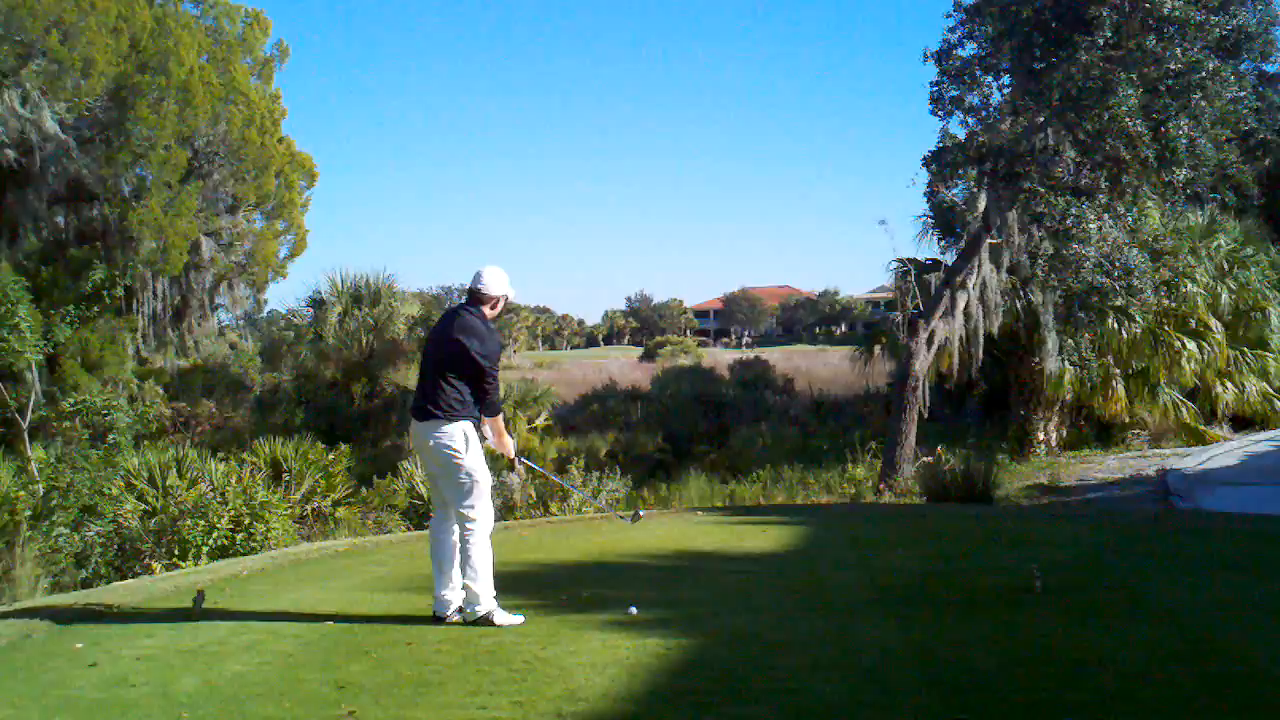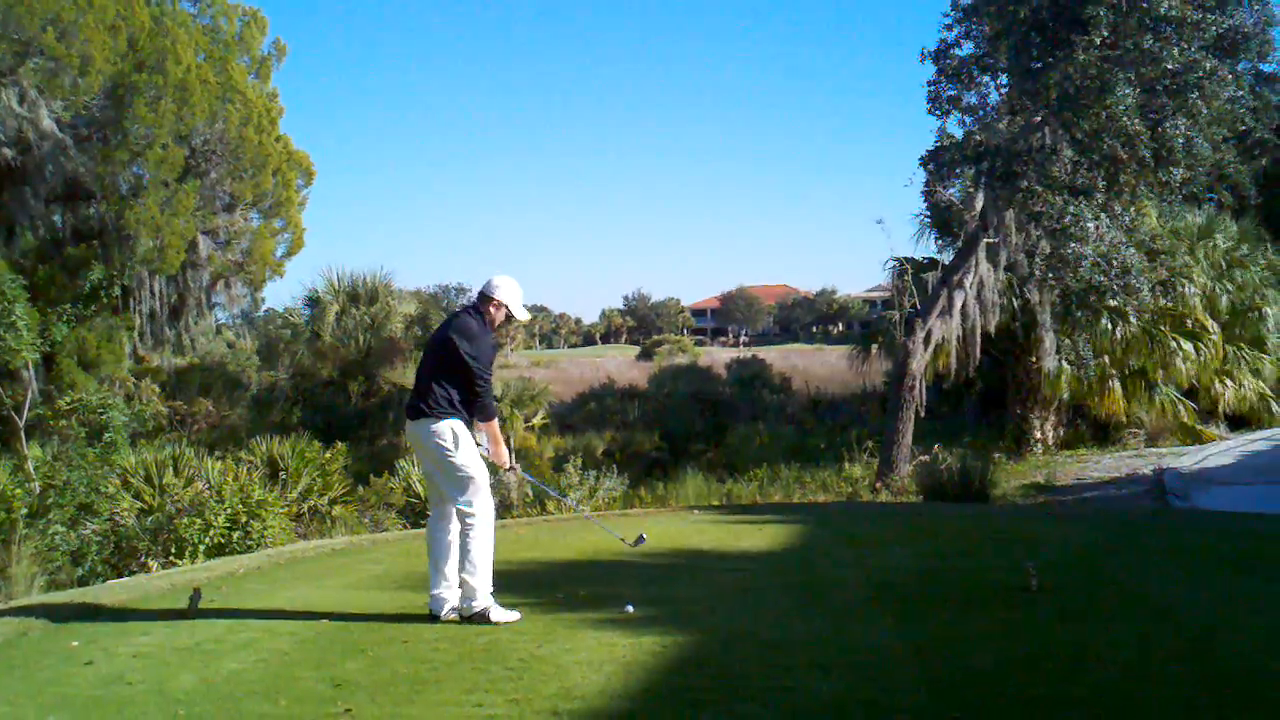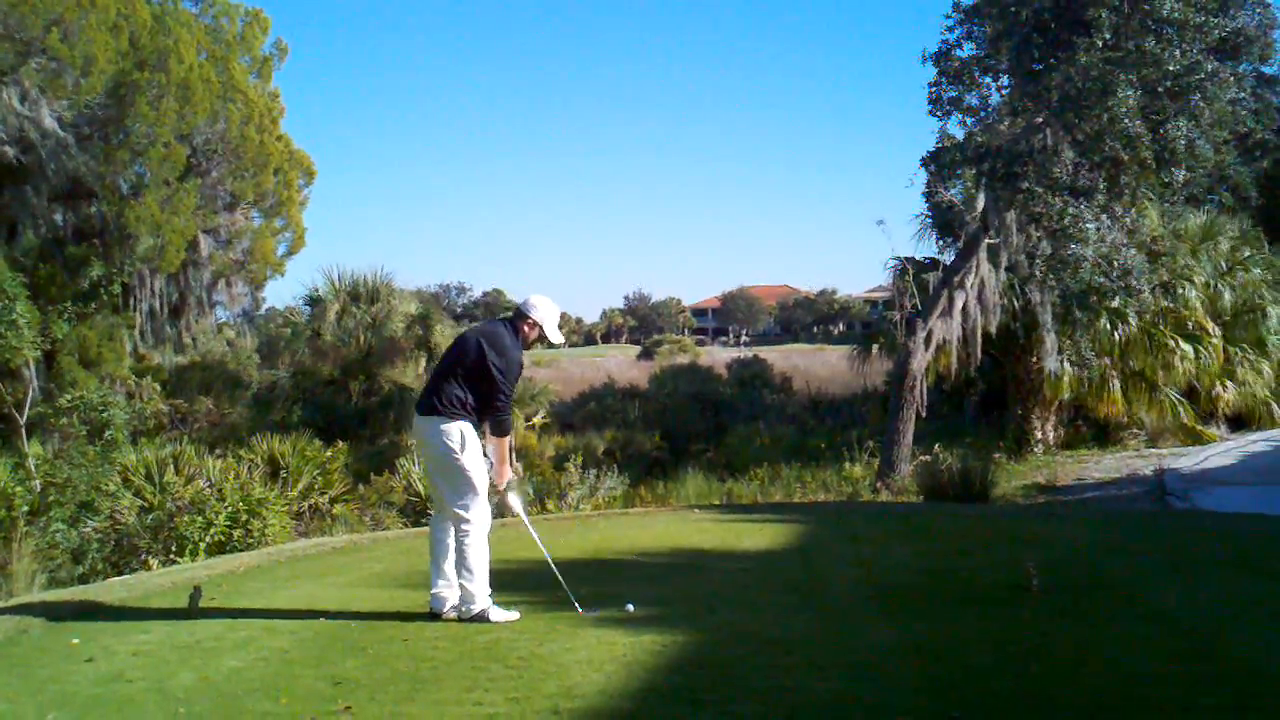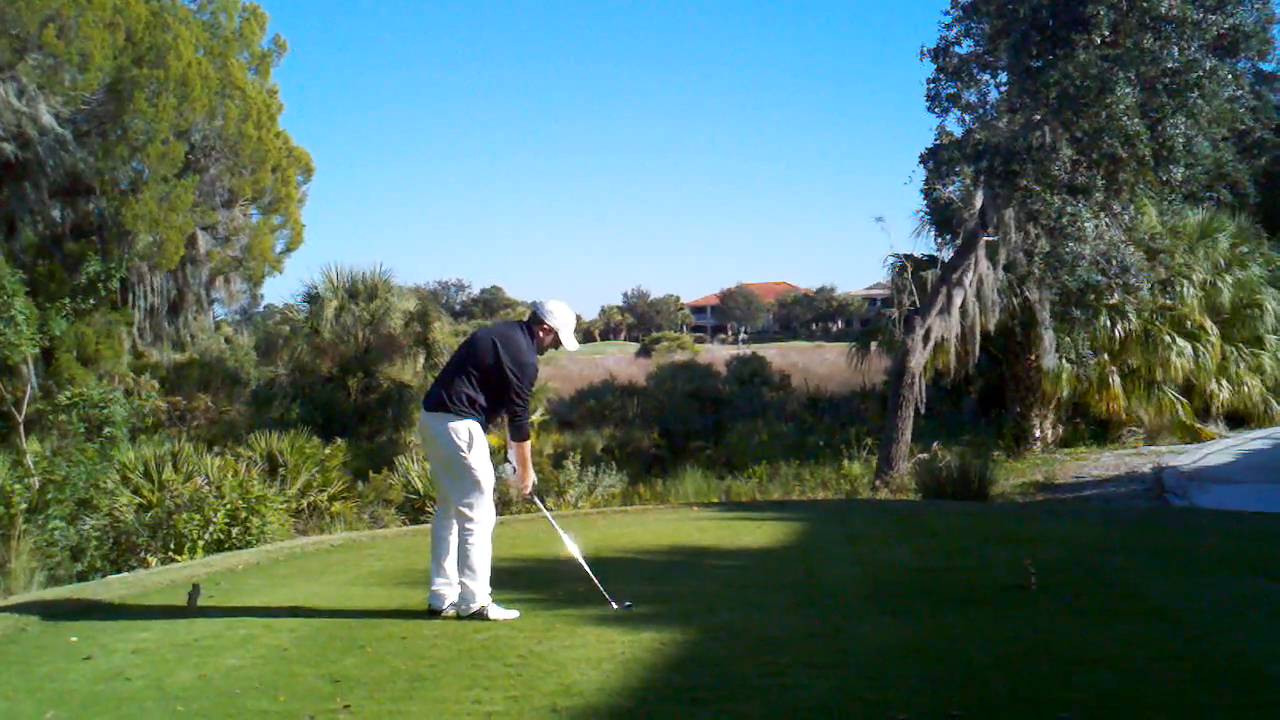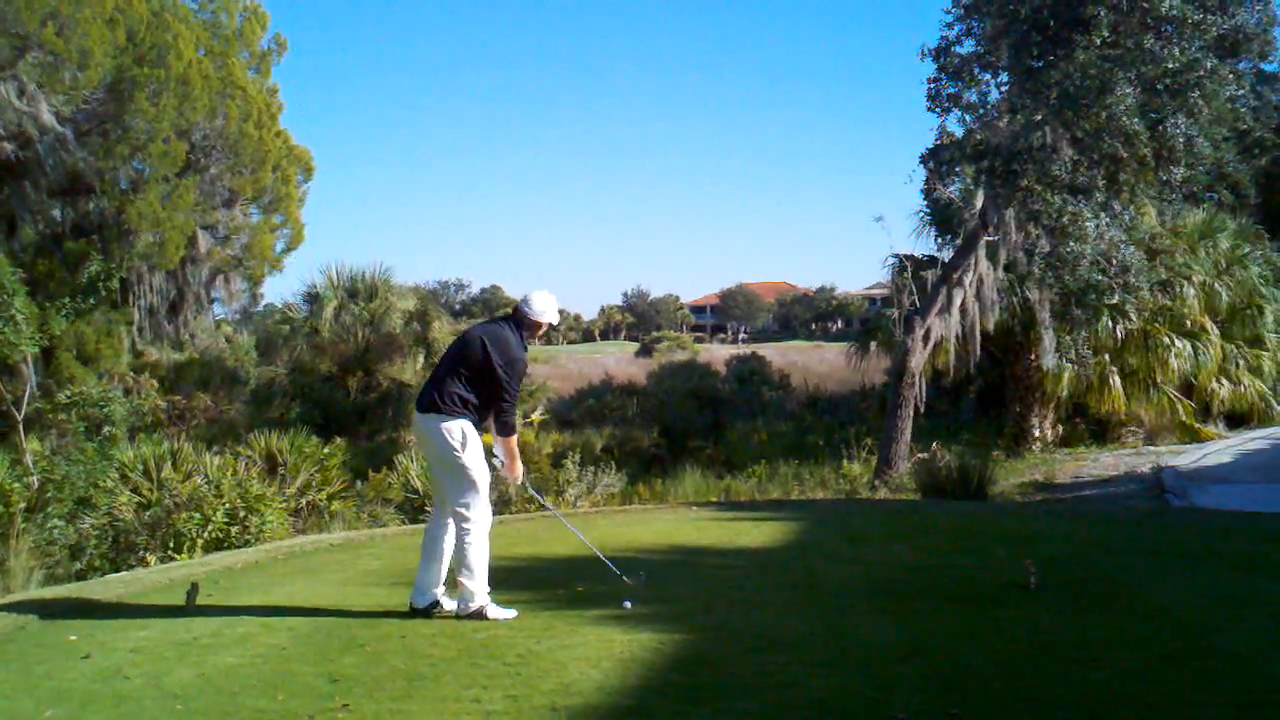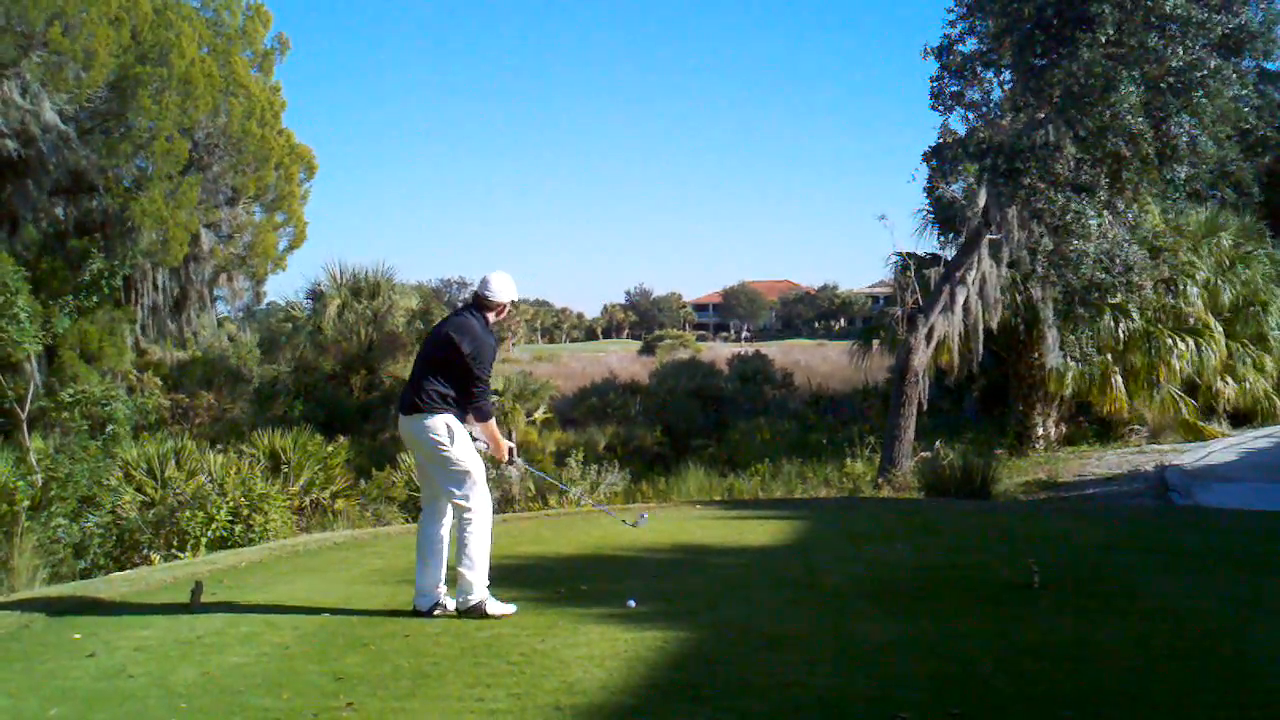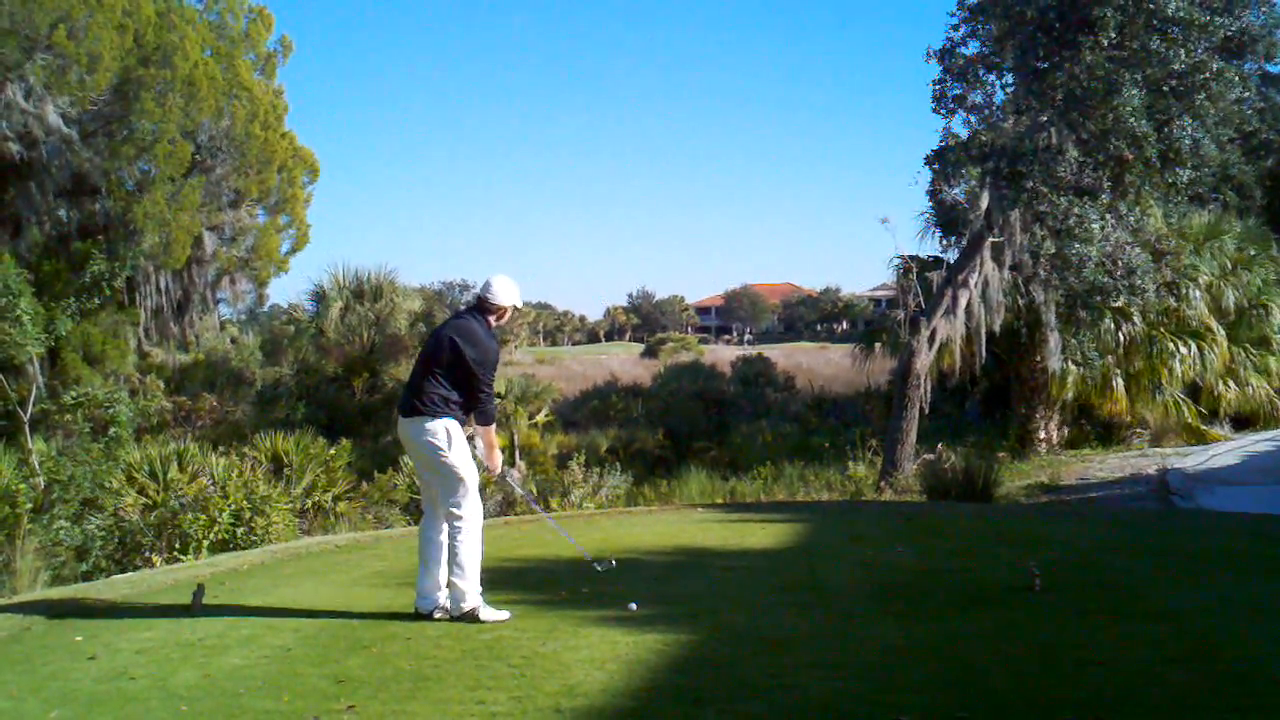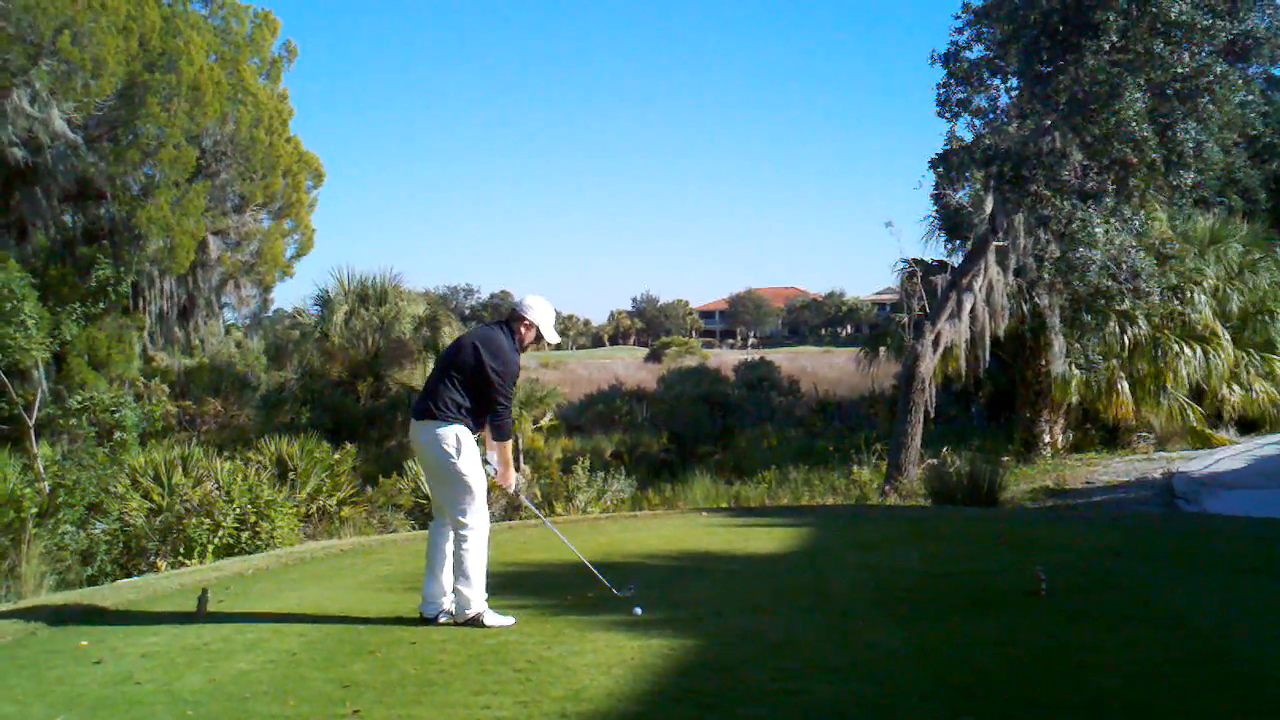
dt=0.5s
person 1, frame 1
left shoulder: (448, 321)
right shoulder: (484, 335)
right elbow: (489, 394)
left wrist: (489, 431)
right wrist: (502, 437)
left hip: (424, 426)
right hip: (452, 429)
left knee: (445, 516)
right knee: (476, 518)
left ankle: (447, 603)
right ankle: (480, 606)
person 1, frame 2
left shoulder: (456, 323)
right shoulder: (476, 335)
right elbow: (481, 397)
left wrist: (485, 437)
right wrist: (498, 445)
left hip: (422, 424)
right hip: (444, 426)
left knee: (443, 514)
right knee: (478, 512)
left ankle: (443, 602)
right ankle: (477, 602)
person 1, frame 3
left shoulder: (488, 332)
right shoulder: (508, 351)
right elbow: (499, 413)
left wrist: (491, 453)
right wrist: (502, 464)
left hip: (428, 422)
right hip: (451, 427)
left knee: (447, 514)
right knee: (473, 517)
left ankle: (444, 600)
right ankle: (475, 604)
person 1, frame 4
left shoulder: (502, 333)
right shoulder: (523, 355)
right elbow: (518, 417)
left wrist: (513, 455)
right wrist: (525, 469)
left hip: (433, 418)
right hip: (457, 424)
left knee: (449, 510)
right knee: (477, 515)
left ankle: (443, 597)
right ankle: (475, 602)
person 1, frame 5
left shoulder: (489, 330)
right shoulder: (512, 352)
right elbow: (505, 413)
left wrist: (501, 450)
right wrist: (513, 460)
left hip: (428, 418)
right hip: (451, 425)
left knee: (445, 510)
right knee: (474, 514)
left ankle: (426, 596)
right ankle: (474, 602)
person 1, frame 6
left shoulder: (455, 322)
right shoulder: (480, 337)
right elbow: (478, 399)
left wrist: (486, 435)
right wrist: (497, 442)
left hip: (414, 419)
right hip: (437, 421)
left knee: (436, 509)
right knee: (476, 505)
left ankle: (428, 597)
right ankle: (474, 596)
person 1, frame 7
left shoulder: (456, 325)
right shoulder: (482, 341)
right elbow: (483, 401)
left wrist: (480, 441)
right wrist: (492, 449)
left hip: (413, 422)
right hip: (436, 425)
left knee: (436, 512)
right knee: (466, 513)
left ankle: (430, 600)
right ankle: (466, 603)
person 1, frame 8
left shoulder: (486, 337)
right shoulder: (504, 353)
right elbow: (501, 414)
left wrist: (493, 451)
right wrist: (507, 467)
left hip: (426, 427)
right hip: (447, 431)
left knee: (446, 519)
right knee: (472, 521)
left ankle: (435, 605)
right ankle: (471, 608)
